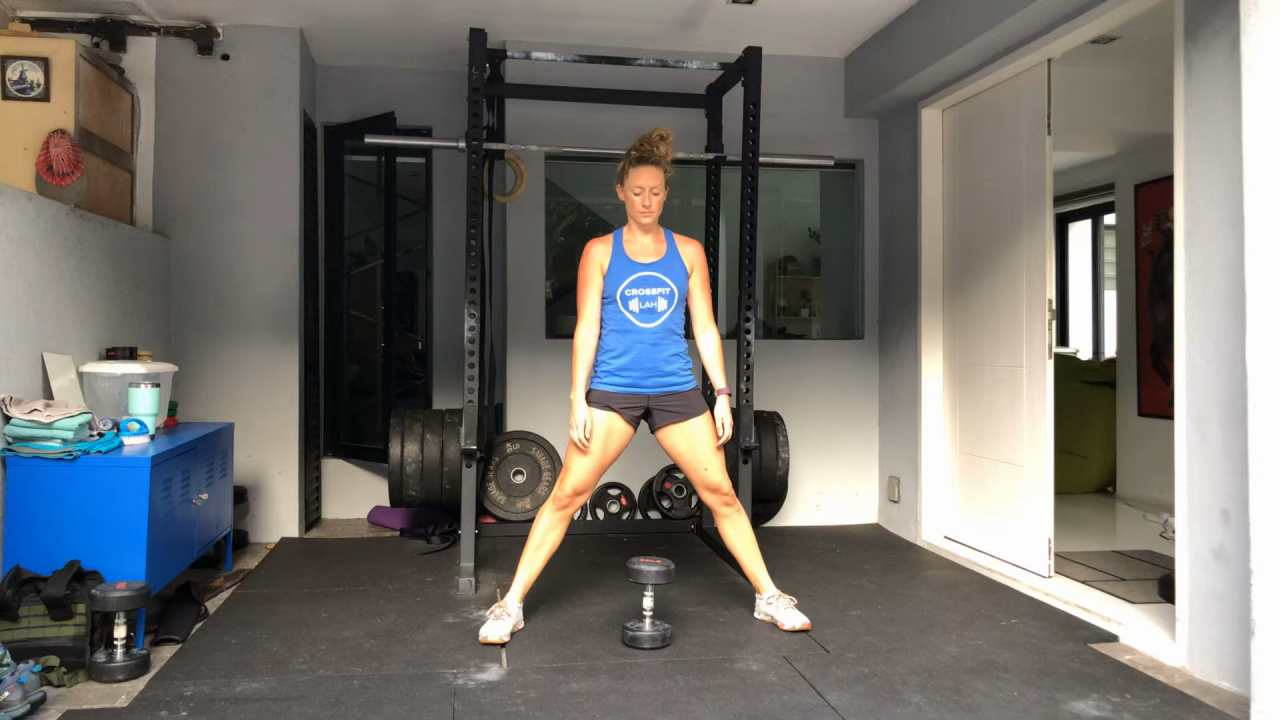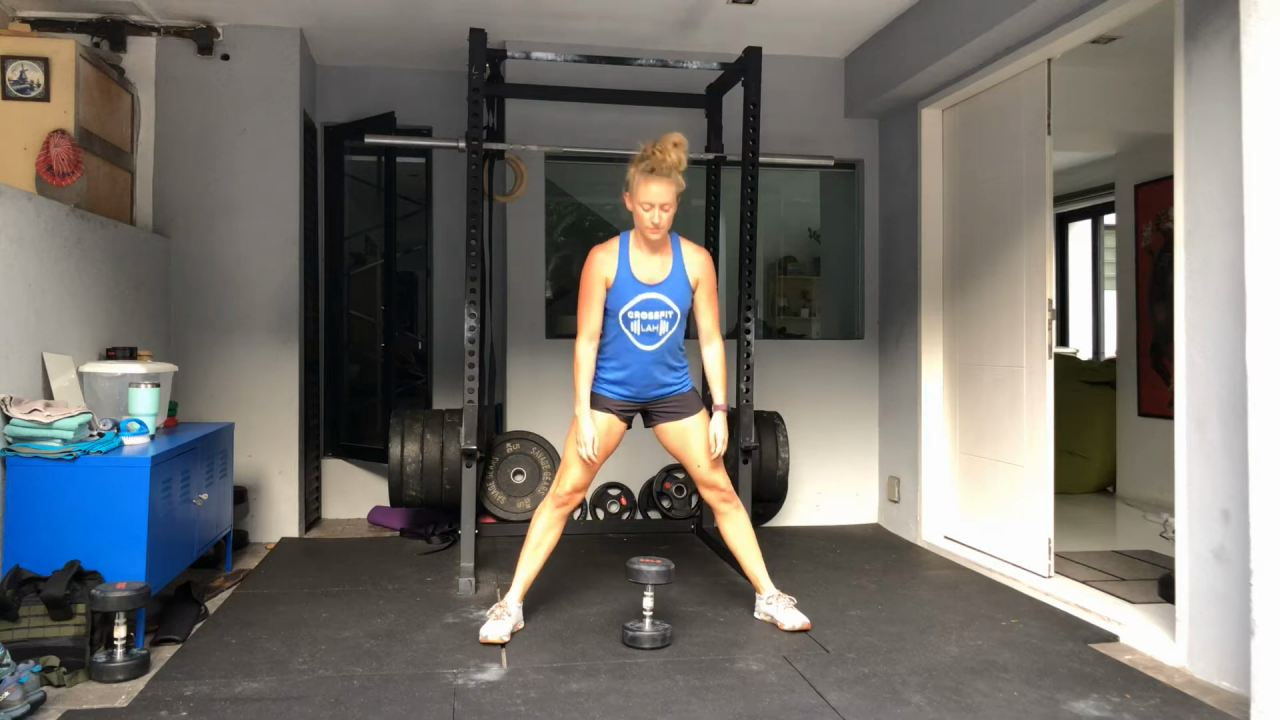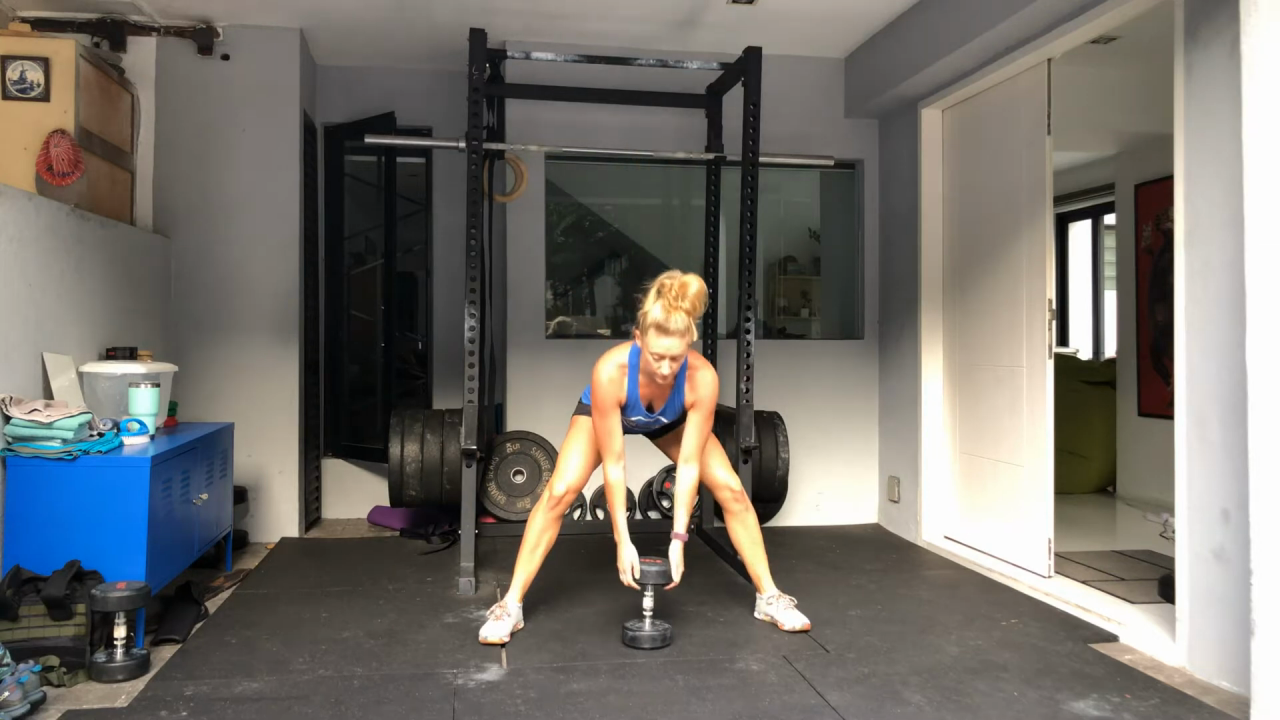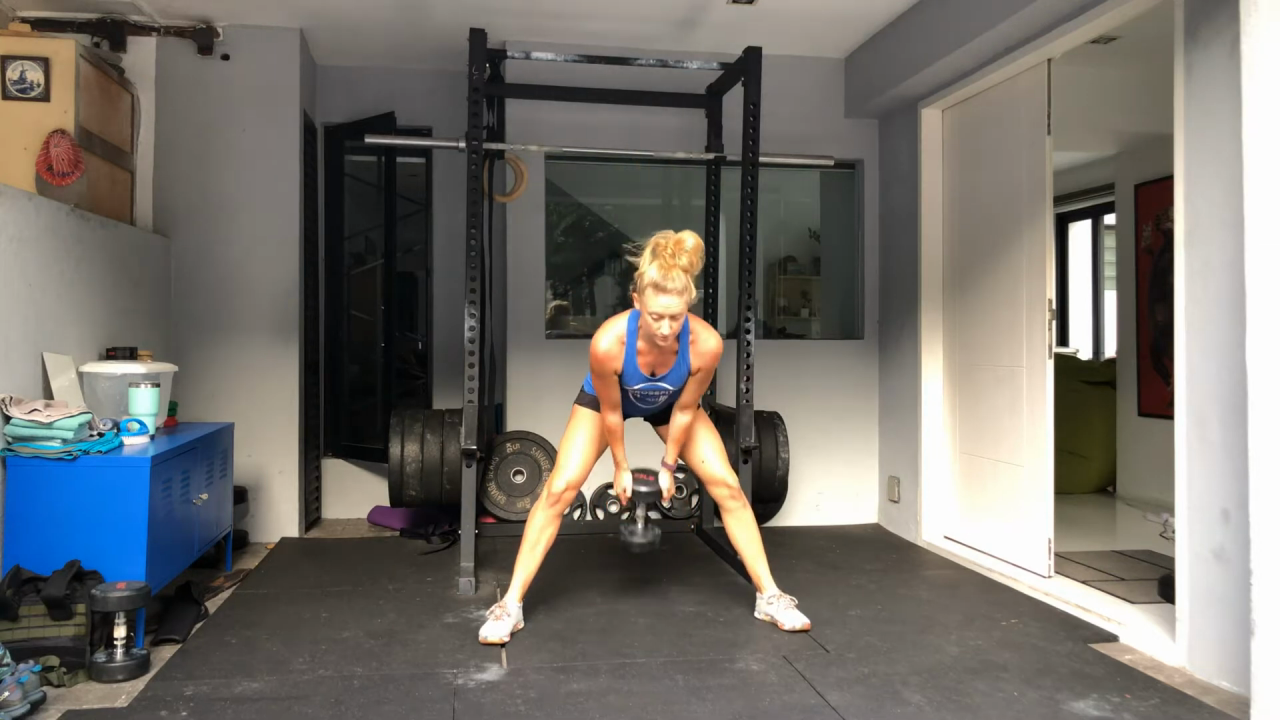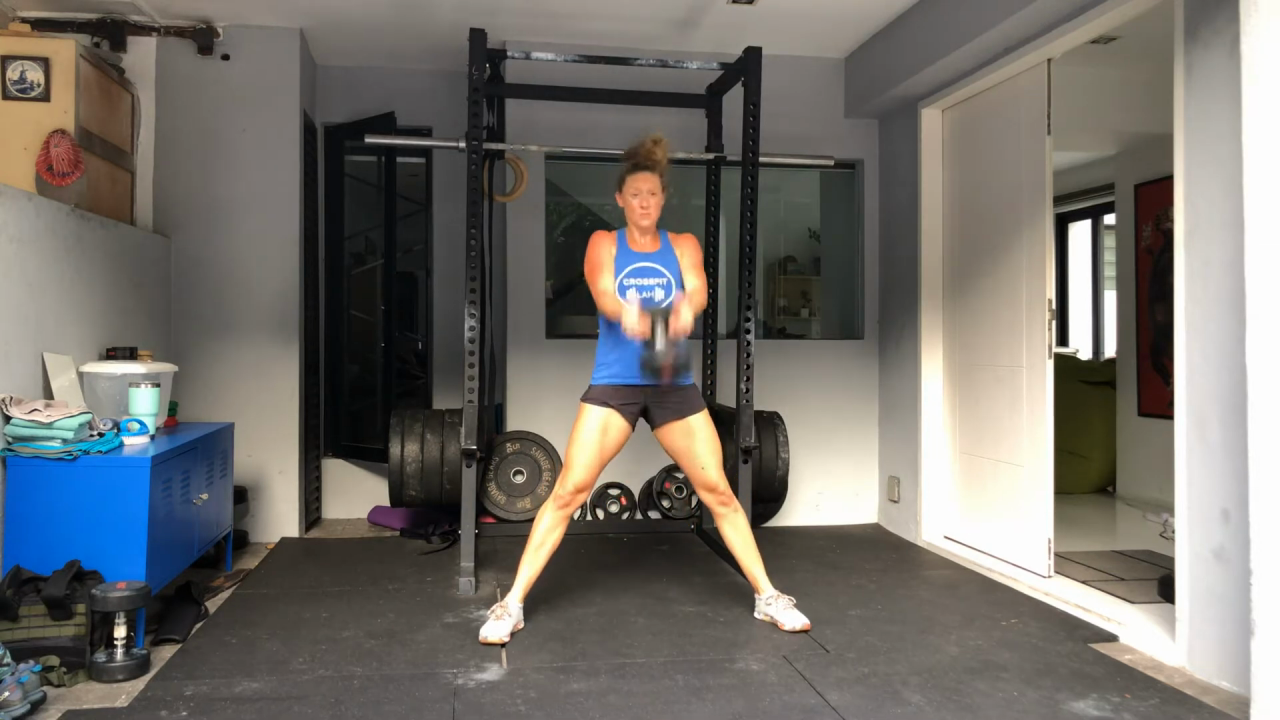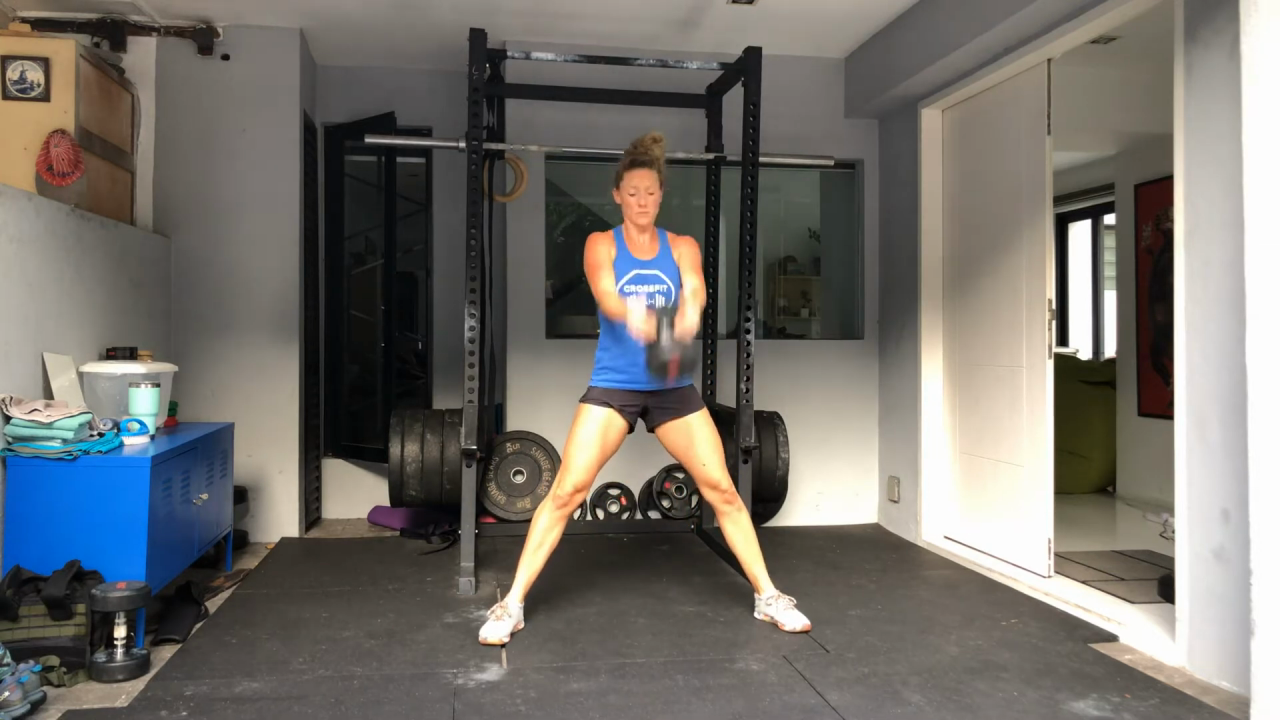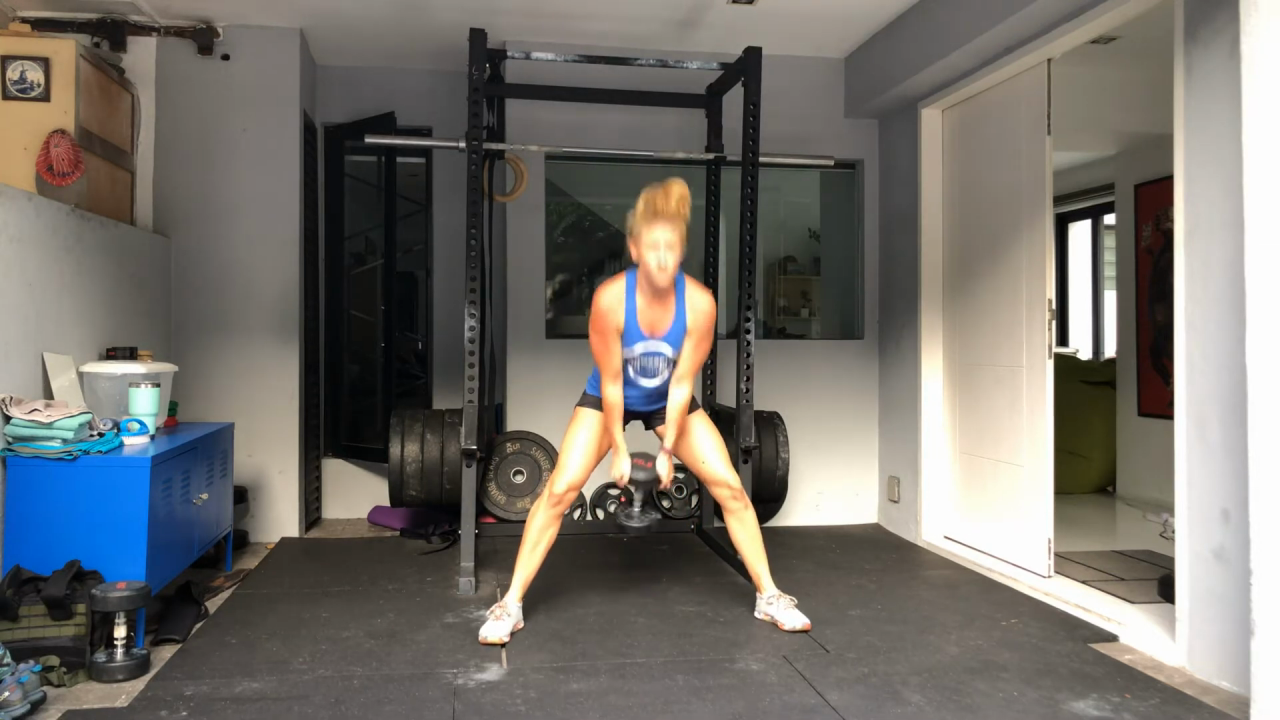
dt=0.7s
person 1, frame 1
left shoulder: (688, 251)
right shoulder: (600, 251)
left elbow: (705, 327)
right elbow: (587, 328)
left wrist: (722, 394)
right wrist: (578, 398)
left hip: (676, 390)
right hip: (613, 390)
left knee: (720, 493)
right knee: (568, 493)
left ankle: (768, 597)
right ankle: (510, 605)
person 1, frame 2
left shoulder: (696, 260)
right shoulder: (604, 259)
left elbow: (711, 341)
right elbow: (586, 342)
left wrist: (720, 410)
right wrist: (583, 417)
left hip: (673, 393)
right hip: (609, 392)
left knee: (720, 490)
right knee: (565, 492)
left ankle: (769, 596)
right ankle: (511, 604)
person 1, frame 3
left shoulder: (703, 378)
right shoulder: (610, 371)
left elbow: (689, 464)
right elbow: (614, 464)
left wrist: (678, 538)
right wrist: (623, 541)
left hip: (671, 422)
right hip: (601, 414)
left knee: (731, 489)
right knee: (559, 492)
left ankle: (769, 597)
right ankle: (510, 605)
person 1, frame 4
left shoulder: (706, 343)
right shoulder: (608, 341)
left elbow: (684, 410)
right elbow: (611, 411)
left wrist: (668, 467)
right wrist: (621, 468)
left hip: (671, 402)
right hip: (605, 398)
left knee: (727, 486)
right knee: (560, 488)
left ankle: (768, 595)
right ankle: (511, 603)
person 1, frame 5
left shoulder: (683, 246)
right shoulder: (604, 244)
left elbow: (700, 292)
right elbow: (602, 295)
left wrist: (686, 306)
right wrist: (624, 309)
left hip: (673, 385)
right hip: (613, 385)
left knee: (719, 493)
right knee: (567, 493)
left ankle: (767, 596)
right ankle: (512, 603)
person 1, frame 6
left shoulder: (681, 247)
right shoulder: (601, 244)
left elbow: (696, 291)
right elbow: (606, 294)
left wrist: (691, 307)
right wrist: (632, 315)
left hip: (672, 384)
right hip: (612, 385)
left knee: (722, 490)
right knee: (566, 492)
left ankle: (768, 595)
right ankle: (512, 603)
person 1, frame 7
left shoulder: (699, 302)
right shoulder: (610, 299)
left elbow: (683, 383)
right elbow: (610, 383)
left wrist: (668, 449)
right wrist: (617, 447)
left hip: (669, 403)
right hip: (607, 400)
left knee: (730, 488)
right knee: (559, 491)
left ankle: (769, 596)
right ankle: (511, 604)
